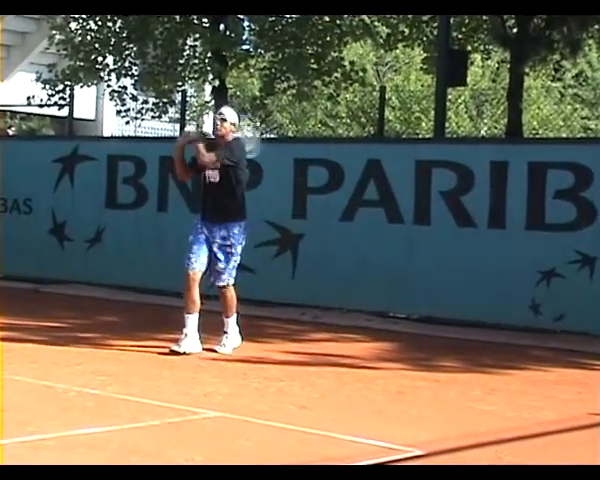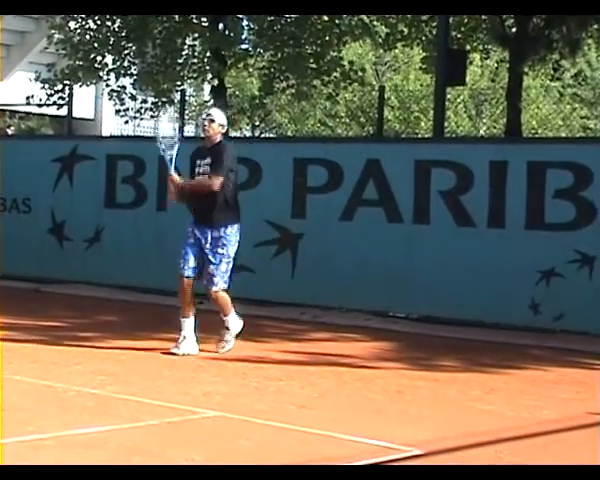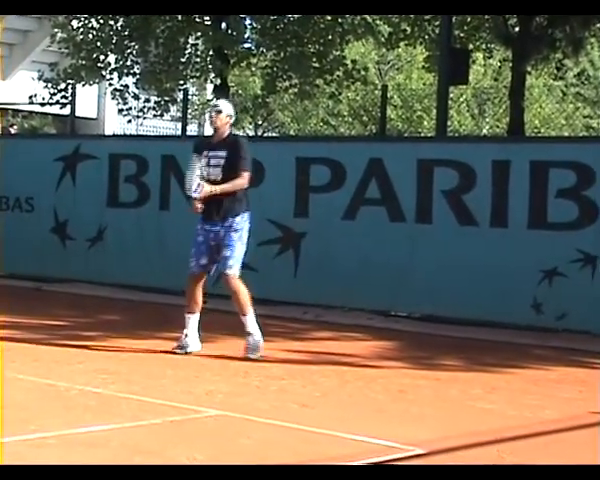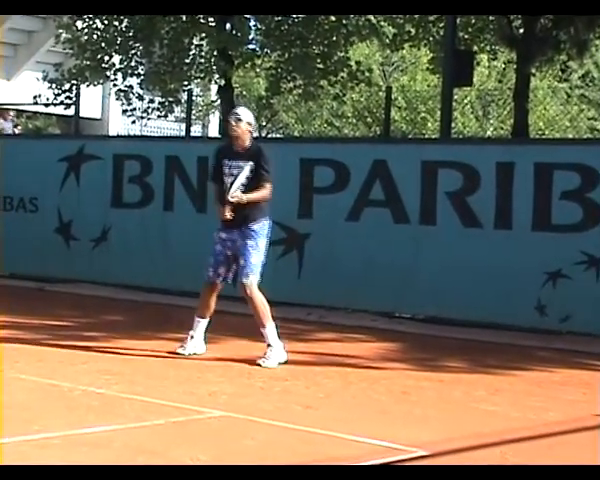
dt=0.2s
person 1, frame 1
left shoulder: (236, 146)
right shoulder: (206, 148)
left elbow: (207, 160)
right elbow: (184, 175)
left wrist: (197, 142)
right wrist: (180, 148)
left hip: (231, 224)
right hip: (205, 222)
left knee: (223, 283)
right knee: (192, 275)
left ankle: (231, 333)
right ankle: (190, 337)
person 1, frame 2
left shoulder: (224, 150)
right shoulder: (197, 153)
left elbow: (214, 184)
left wrist: (182, 183)
right wrist: (179, 191)
left hip: (224, 228)
right hip: (198, 226)
left knee: (215, 289)
right knee: (185, 282)
left ankle: (232, 323)
right ankle: (188, 339)
person 1, frame 3
left shoulder: (237, 144)
right shoulder: (201, 146)
left elbow: (243, 181)
right elbow: (198, 184)
left wrist: (214, 189)
right wrist: (196, 198)
left hip: (234, 220)
right hip: (208, 221)
left knee: (230, 277)
right knee: (196, 277)
left ankle: (253, 332)
right ankle: (191, 336)
person 1, frame 4
left shoulder: (259, 154)
right shoulder: (222, 153)
left elbow: (266, 191)
left wrist: (244, 198)
right wrist: (224, 206)
left hip: (254, 227)
right hip: (227, 228)
left knee: (249, 286)
right knee: (212, 284)
left ankle: (275, 346)
right ankle: (196, 339)
